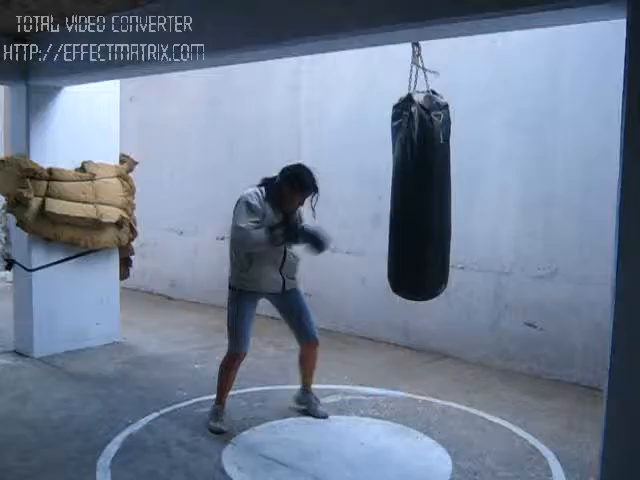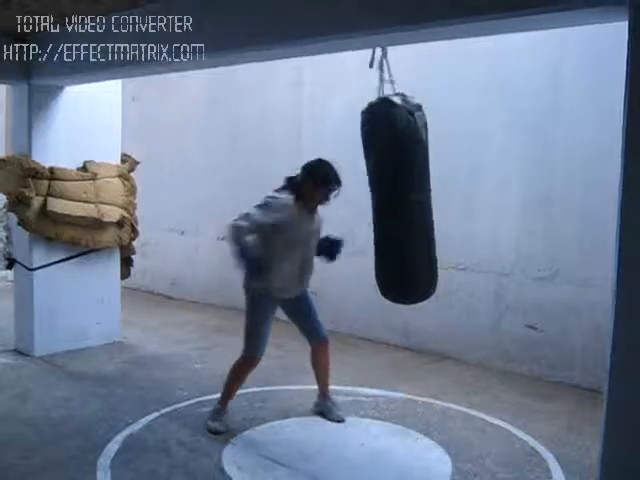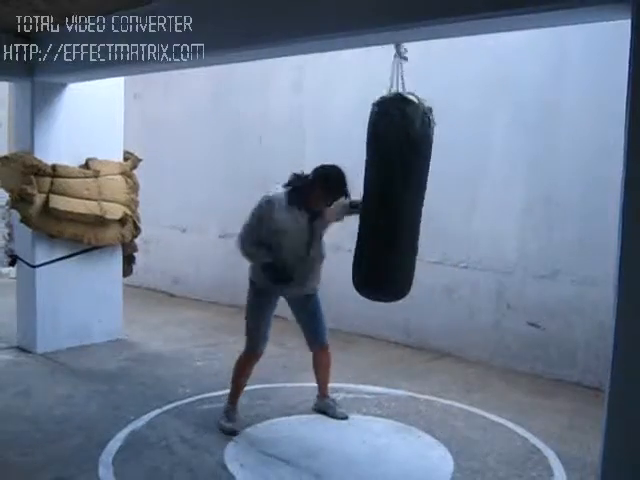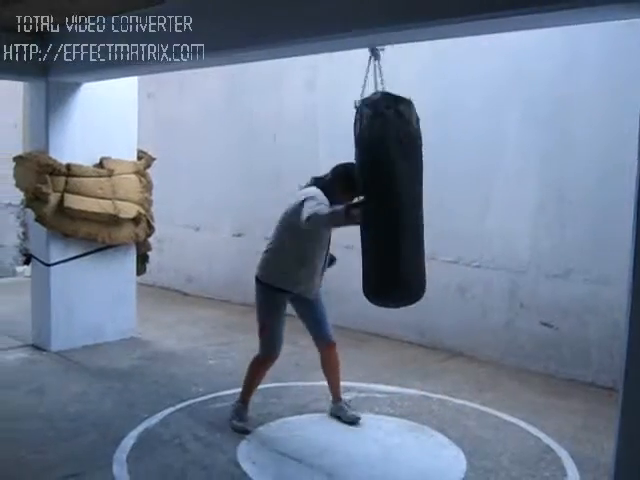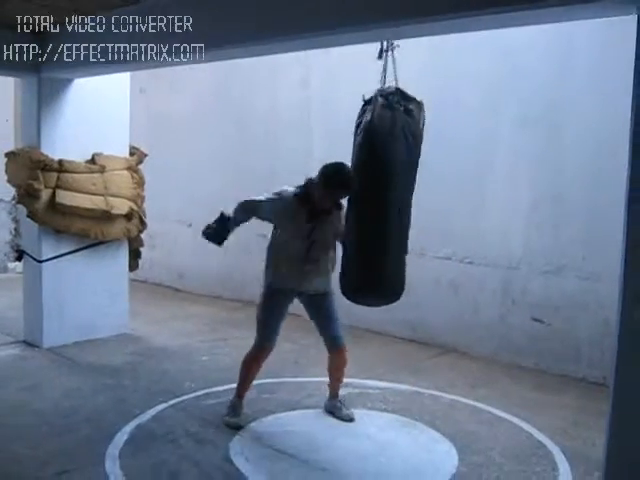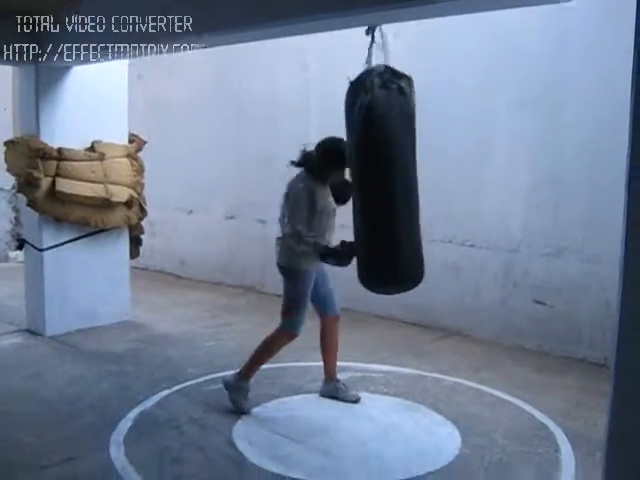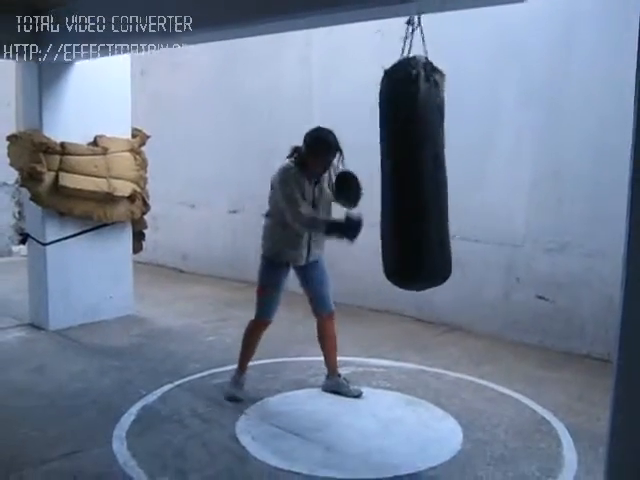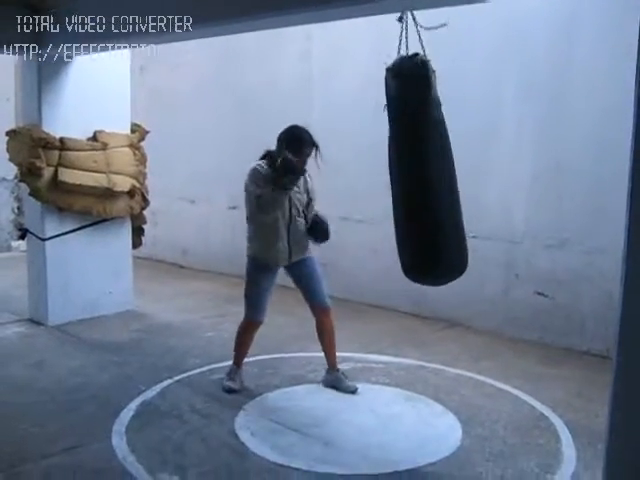
dt=0.3s
person 1, frame 1
left shoulder: (292, 209)
right shoulder: (250, 201)
left elbow: (299, 234)
right elbow: (244, 238)
left wrist: (311, 236)
right wrist: (281, 233)
left hip: (282, 282)
right hip: (244, 284)
left knee: (310, 341)
right knee: (238, 351)
left ankle: (305, 394)
right ankle: (218, 408)
person 1, frame 2
left shoulder: (308, 210)
right shoulder: (278, 204)
right elbow: (240, 227)
left wrist: (323, 244)
right wrist: (250, 258)
left hip: (294, 289)
right hip: (264, 290)
left knee: (321, 342)
right knee: (252, 356)
left ankle: (323, 400)
right ankle: (220, 409)
person 1, frame 3
left shoulder: (324, 209)
right shoulder: (274, 204)
left elbow: (344, 209)
right elbow: (247, 240)
left wrist: (360, 205)
right wrist: (269, 265)
left hip: (304, 288)
right hip: (266, 286)
left knee: (321, 346)
right knee: (253, 351)
left ankle: (323, 398)
right ankle: (231, 407)
person 1, frame 4
left shoulder: (322, 202)
right shoulder: (314, 198)
right elbow: (313, 220)
left wrist: (323, 258)
right wrist: (348, 215)
left hip: (304, 286)
right hip: (274, 283)
left knee: (328, 344)
right knee: (269, 353)
left ankle: (338, 403)
right ankle: (241, 406)
person 1, frame 5
left shoulder: (339, 214)
right shoulder: (286, 200)
right elbow: (249, 208)
right wrist: (225, 225)
left hip: (318, 287)
right hip: (281, 283)
left knee: (338, 348)
right knee: (264, 346)
left ankle: (334, 399)
right ankle: (237, 401)
person 1, frame 6
left shoulder: (315, 181)
right shoulder: (305, 186)
right elbow: (298, 235)
left wrist: (342, 193)
right wrist: (329, 252)
left hip: (311, 261)
right hip: (298, 263)
left knee: (332, 318)
right knee: (289, 330)
left ankle: (331, 382)
right ankle: (240, 380)
person 1, frame 7
left shoulder: (325, 175)
right shoulder: (286, 173)
left elbow: (338, 204)
right elbow: (298, 218)
left wrist: (347, 194)
right wrist: (335, 227)
left hip: (311, 255)
right hip: (278, 254)
left knee: (326, 314)
right knee: (263, 319)
left ankle: (333, 377)
right ankle: (239, 375)
person 1, frame 8
left shoulder: (302, 177)
right shoulder: (259, 173)
right elbow: (262, 211)
right wrist: (284, 183)
left hip: (299, 254)
right hip: (264, 256)
left knee: (323, 309)
right knee: (253, 319)
left ankle: (333, 372)
right ankle: (235, 370)
